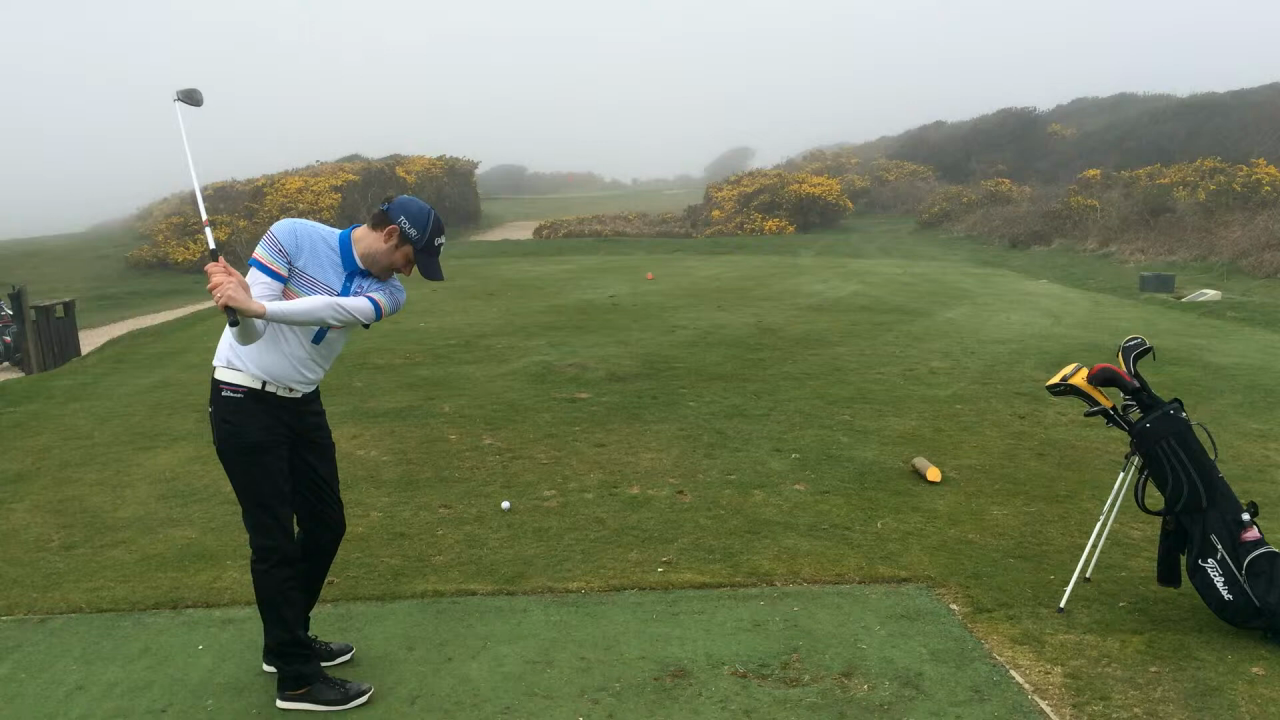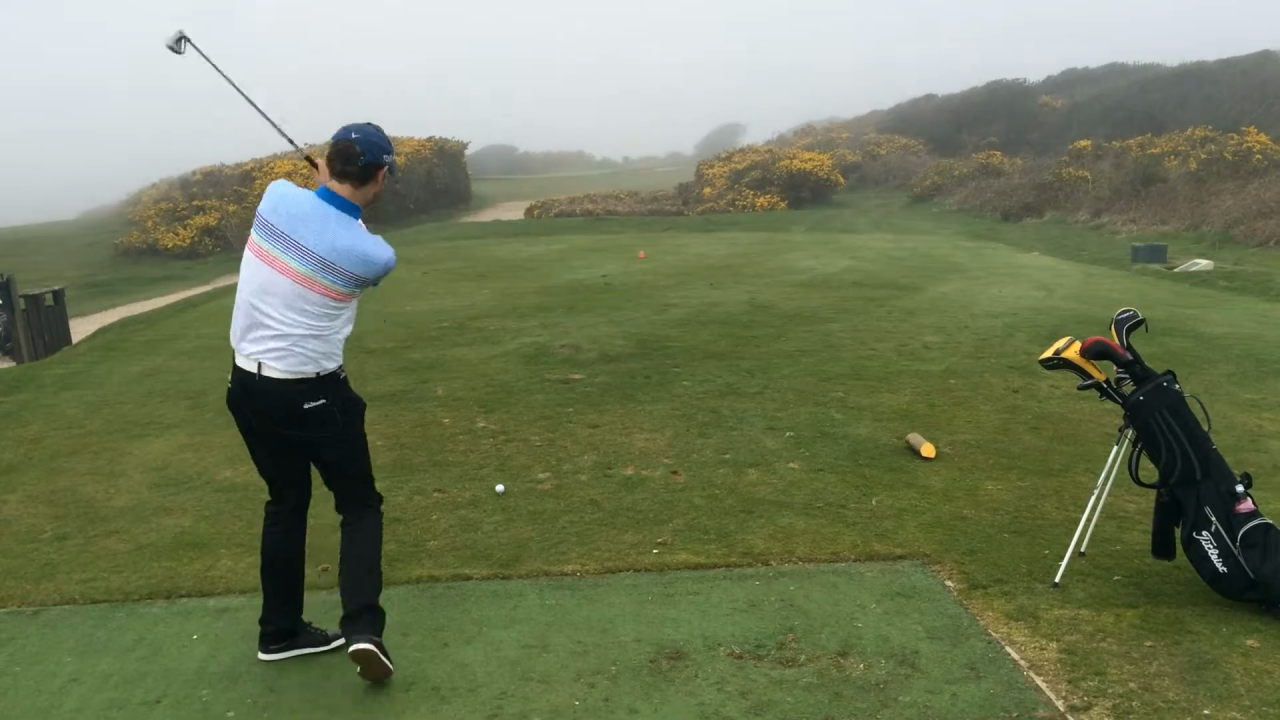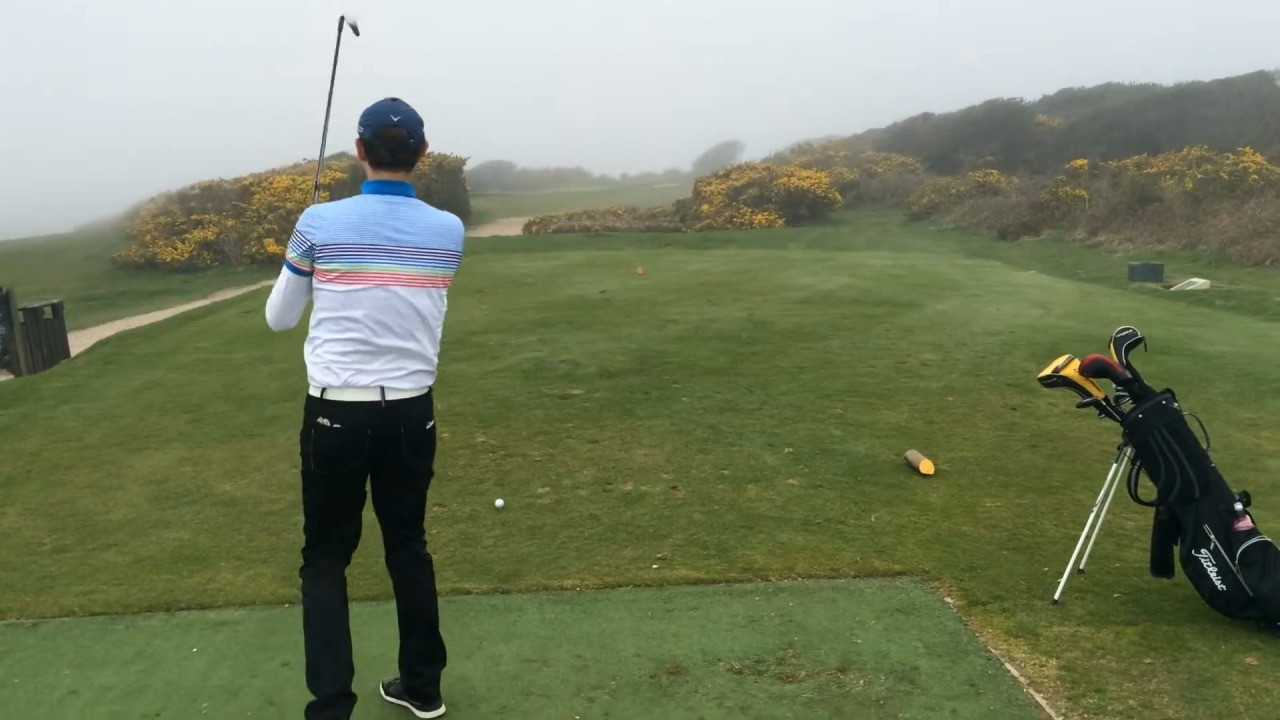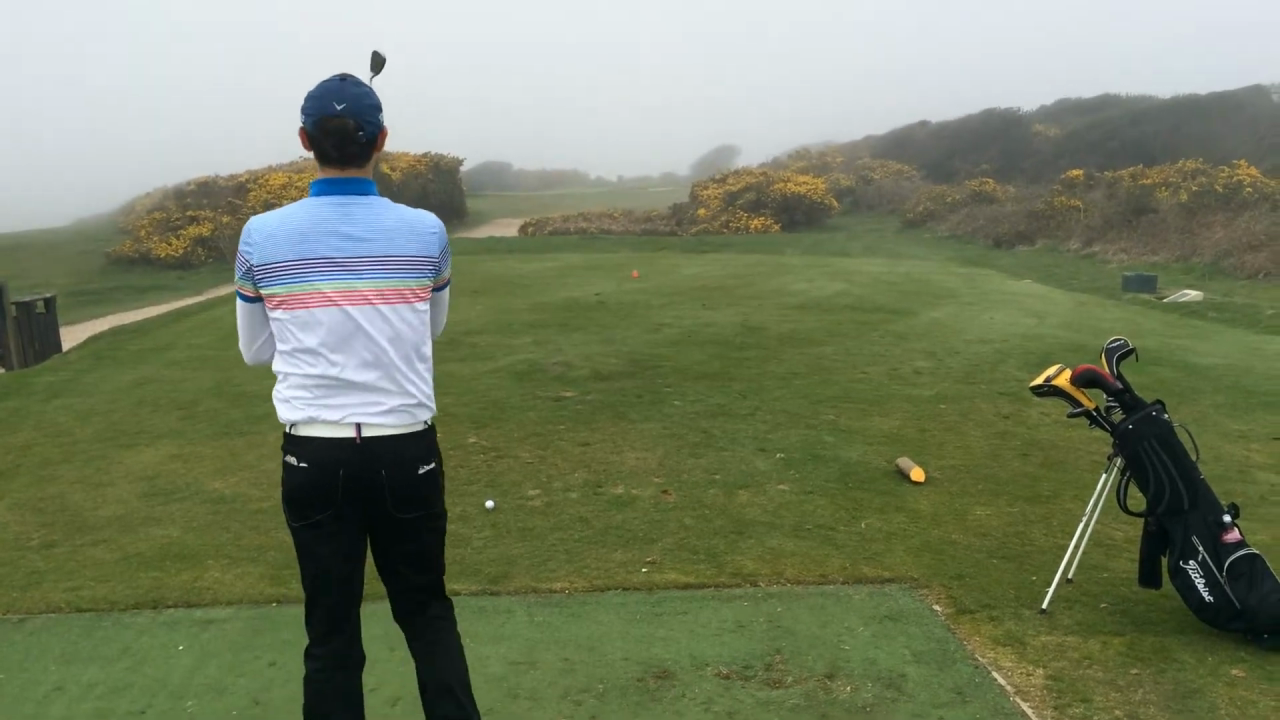
dt=0.7s
person 1, frame 1
left shoulder: (387, 293)
right shoulder: (291, 236)
left elbow: (335, 310)
right elbow: (248, 334)
left wrist: (256, 304)
right wrist: (246, 311)
left hip: (302, 405)
right hip: (245, 403)
left knee: (326, 526)
right knee: (275, 539)
left ankle: (288, 642)
right ankle: (297, 678)
person 1, frame 2
left shoulder: (277, 197)
right shoulder: (373, 256)
left wrist: (326, 178)
left hip: (247, 385)
right hip: (313, 394)
left knee: (286, 500)
right knee: (360, 505)
left ankle: (280, 630)
right ankle: (363, 628)
person 1, frame 3
left shoulder: (317, 223)
right shoulder: (449, 231)
left elbow: (279, 317)
left hip: (335, 414)
right hip: (410, 415)
left knee: (326, 560)
right knee: (408, 549)
person 1, frame 4
left shoulder: (261, 236)
right shoulder: (427, 231)
left elbow: (256, 350)
left hip: (314, 459)
right hip: (406, 452)
left knee: (332, 634)
right knee: (427, 609)
